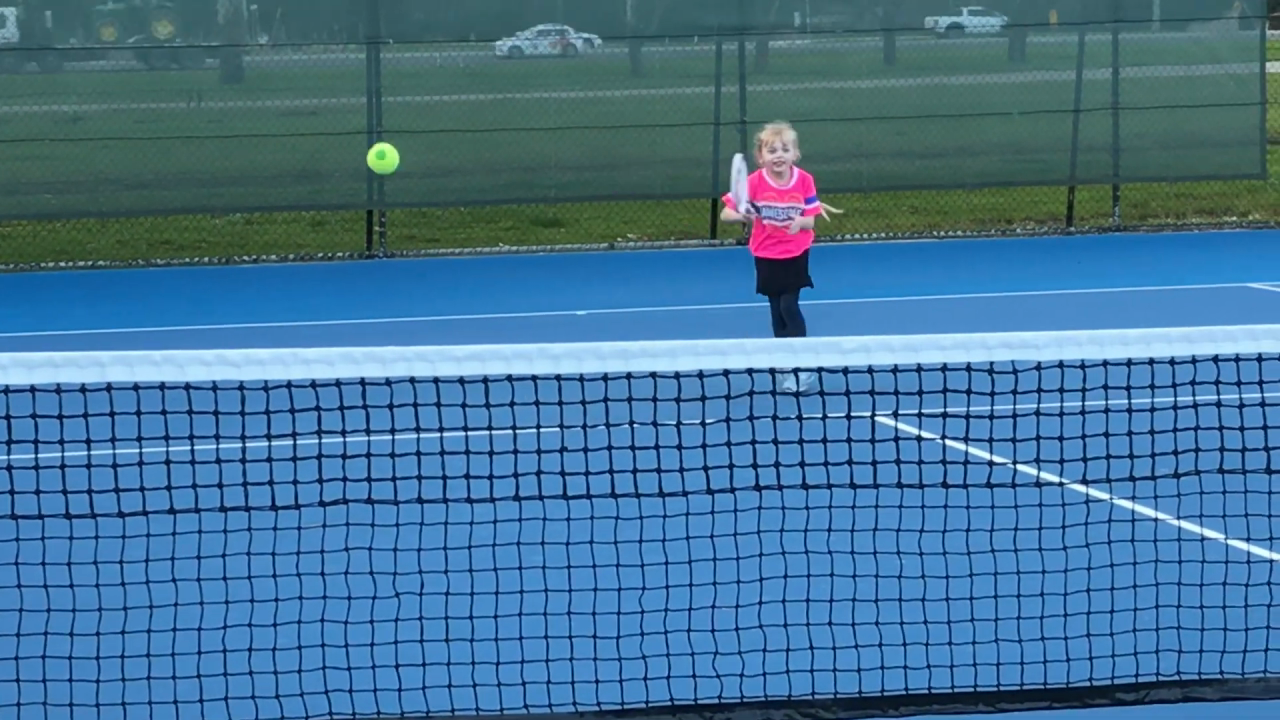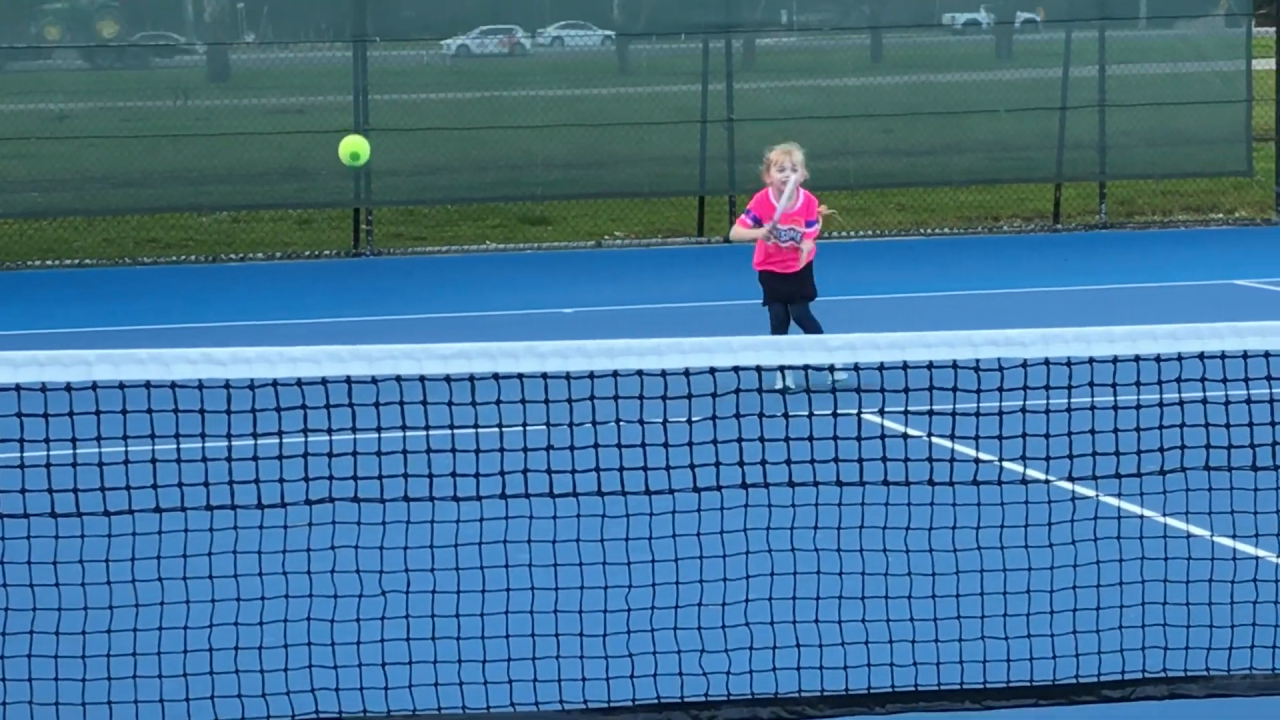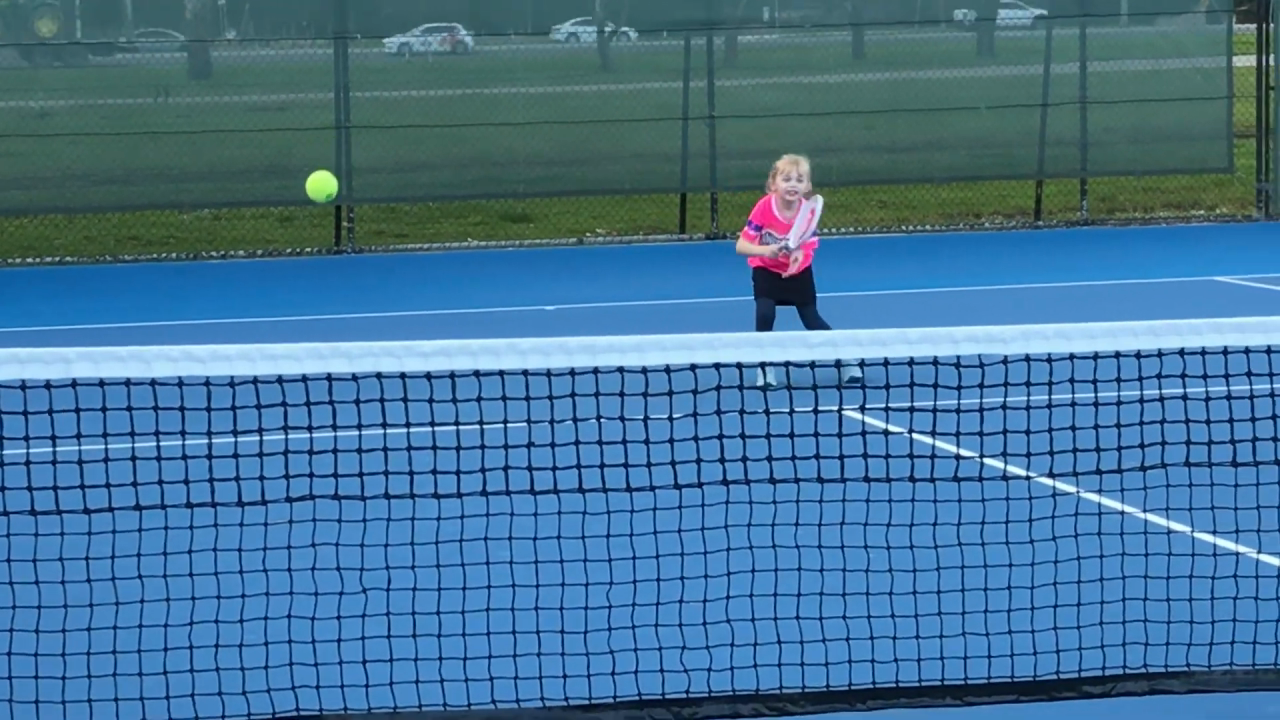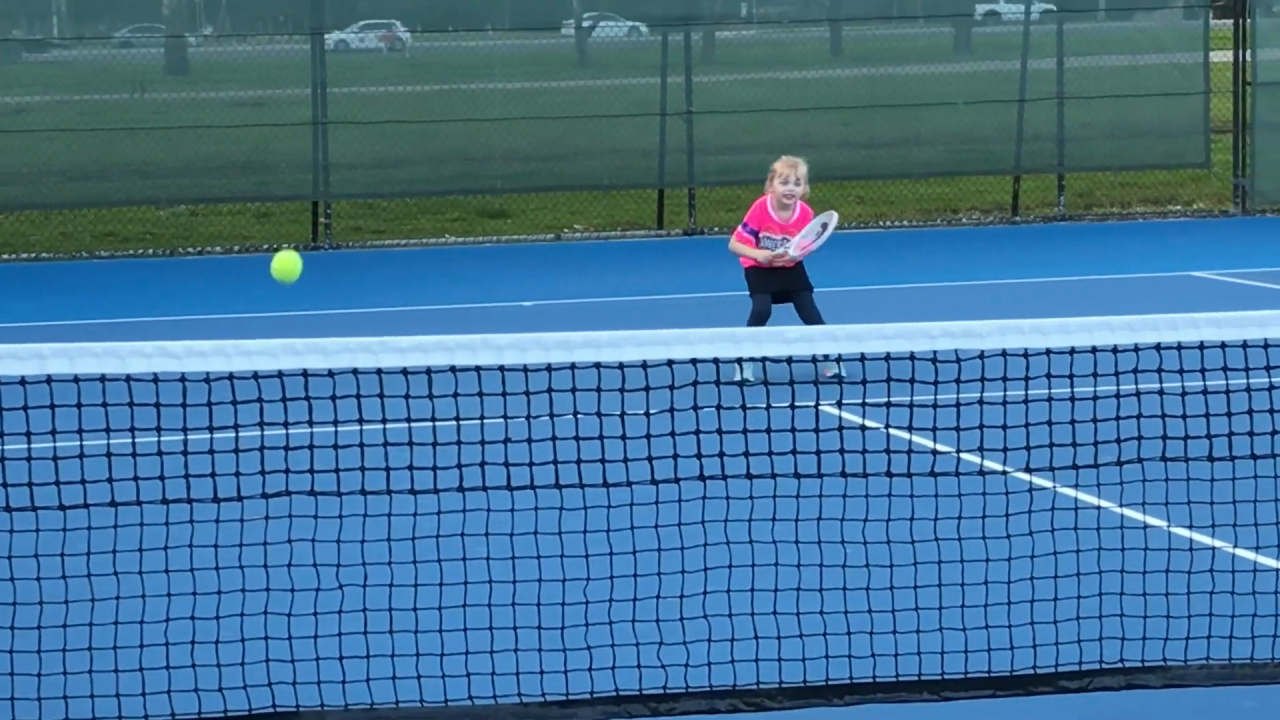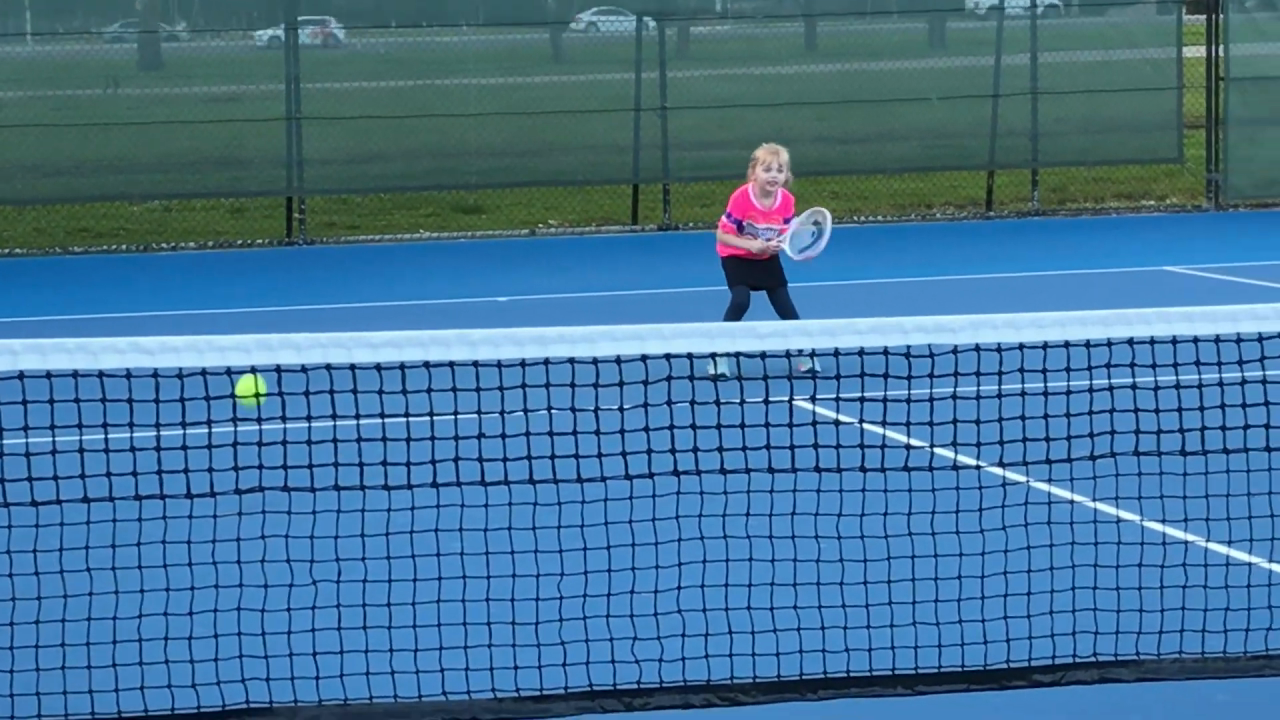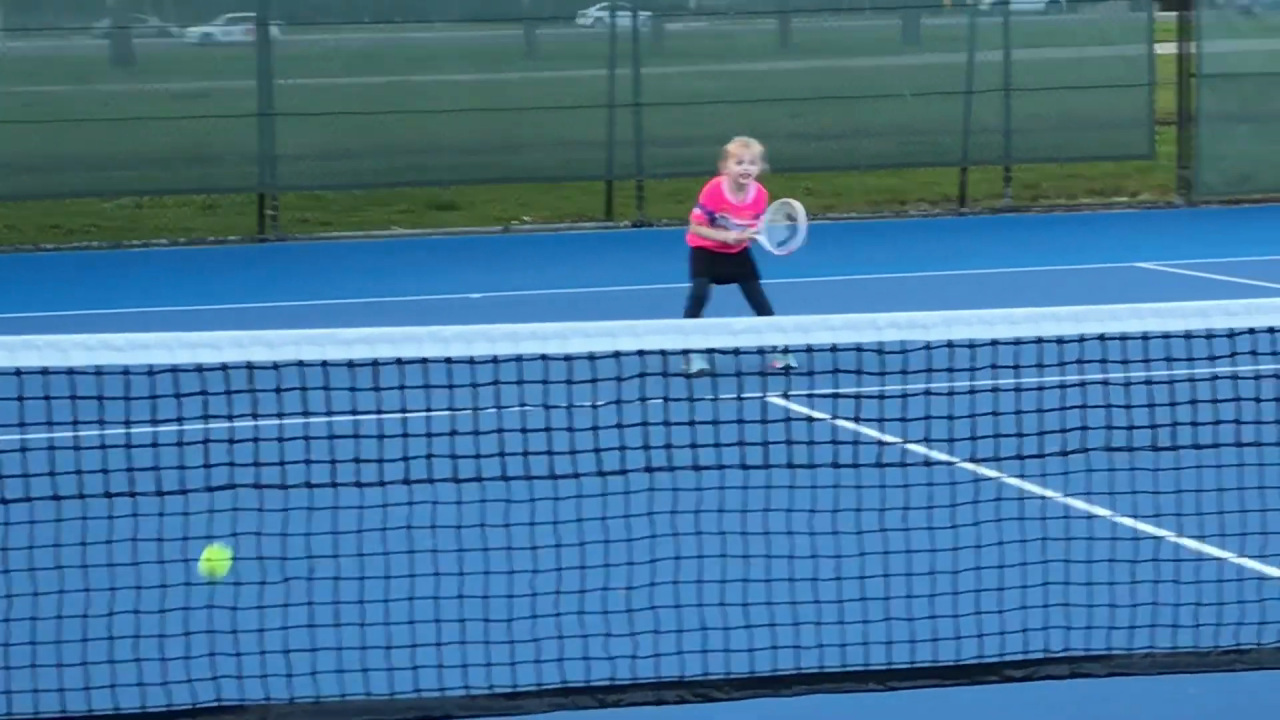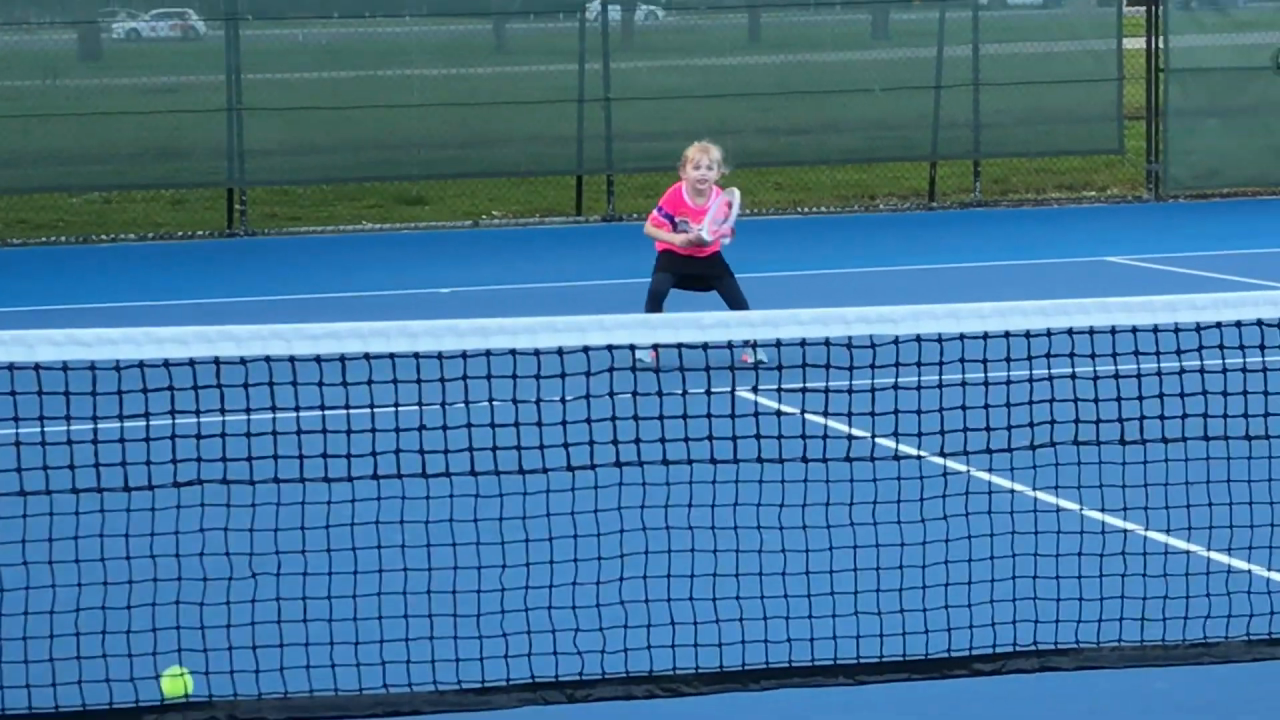
dt=0.1s
person 1, frame 1
left shoulder: (804, 180)
right shoulder: (755, 182)
left elbow: (812, 216)
right elbow: (726, 213)
left wrist: (808, 218)
right wrist: (742, 213)
left hip: (794, 253)
right hip: (766, 255)
left knee: (789, 307)
right knee: (778, 310)
right ankle: (790, 369)
person 1, frame 2
left shoulder: (809, 202)
right shoulder: (761, 201)
left elbow: (810, 240)
right elbow: (735, 233)
left wrist: (806, 248)
right wrist: (759, 234)
left hip: (799, 267)
right hip: (770, 268)
left knee: (800, 314)
right knee: (778, 318)
right ankle: (784, 369)
person 1, frame 3
right shoulder: (763, 208)
left elbow: (806, 250)
right elbow: (741, 245)
left wrist: (797, 260)
right wrist: (765, 250)
left hip: (798, 271)
right hip: (767, 270)
left knee: (812, 320)
right knee: (765, 314)
left ankle: (846, 363)
right ankle: (764, 367)
person 1, frame 4
left shoulder: (806, 213)
right shoulder: (759, 209)
right elbow: (735, 244)
left wrist: (792, 254)
right wrist: (760, 254)
left hip: (790, 267)
right hip: (759, 268)
left knee: (809, 313)
right knee: (762, 309)
left ankle: (829, 360)
right ankle: (744, 362)
person 1, frame 5
left shoulder: (787, 201)
right shoulder: (740, 198)
left elbow: (785, 235)
right elbow: (722, 236)
left wrist: (778, 243)
right wrist: (751, 245)
left hip: (766, 258)
right hip: (736, 257)
left knee: (784, 306)
right knee: (741, 300)
left ankle: (804, 355)
right ankle: (720, 356)
person 1, frame 6
left shoulder: (760, 195)
right shoulder: (713, 190)
left elbow: (756, 229)
right elbow: (695, 227)
left wrist: (749, 235)
right wrist: (725, 236)
left hip: (737, 251)
right hip: (706, 249)
left knee: (759, 300)
right knee: (700, 293)
left ankle: (779, 350)
right ankle: (694, 351)
person 1, frame 7
right shoulder: (673, 195)
left elbow: (722, 237)
right elbow: (649, 228)
left wrist: (710, 237)
right wrist: (677, 238)
left hip: (707, 255)
right hip: (672, 252)
left knee: (736, 300)
right knee: (656, 291)
left ankle: (751, 347)
right ankle: (647, 346)
